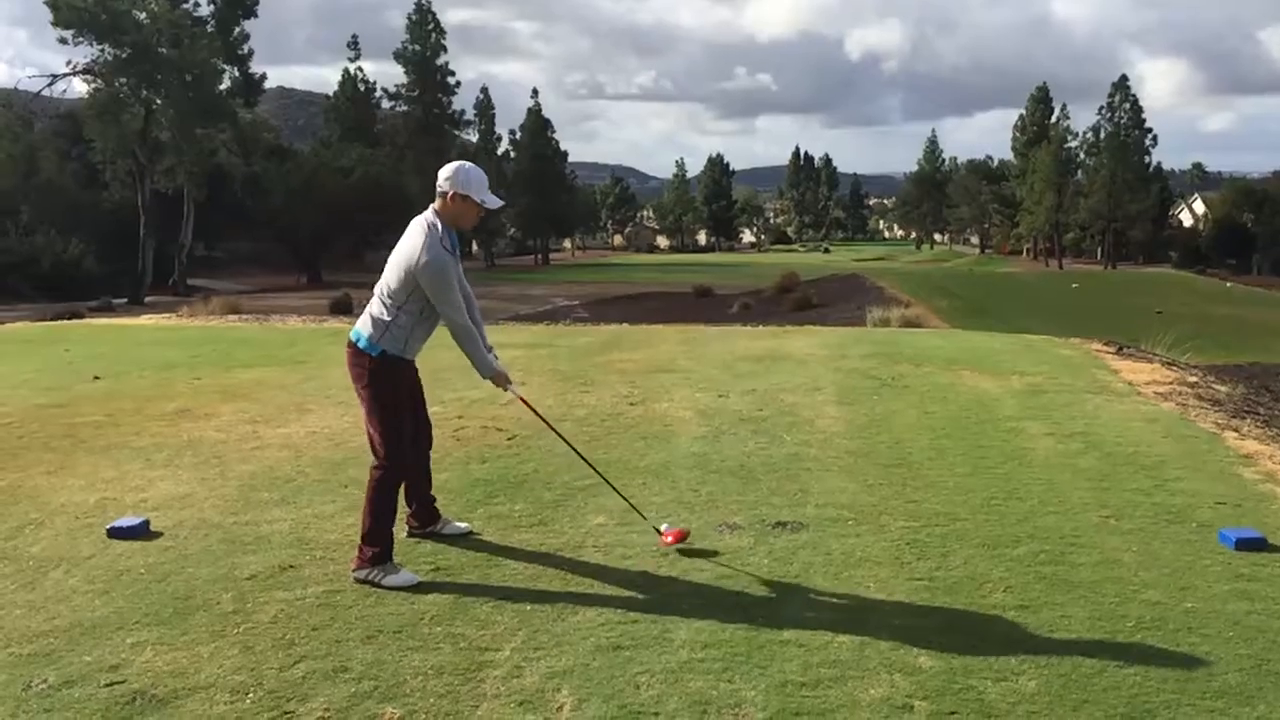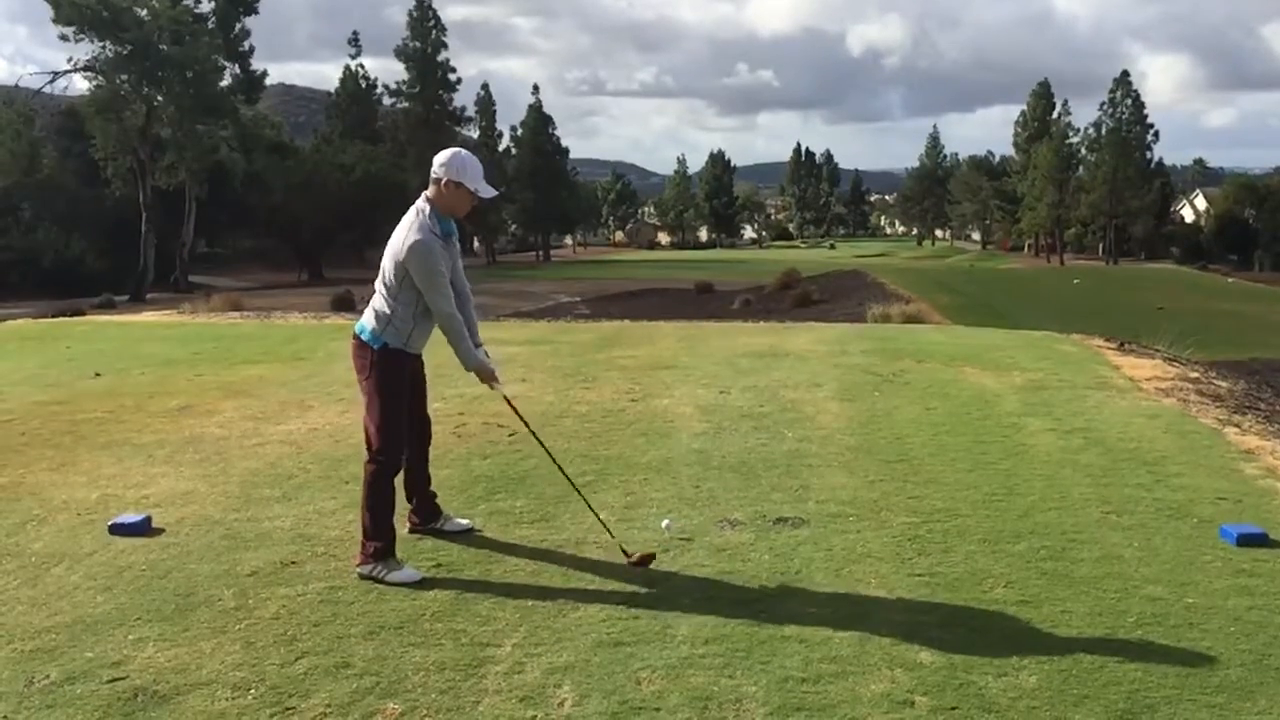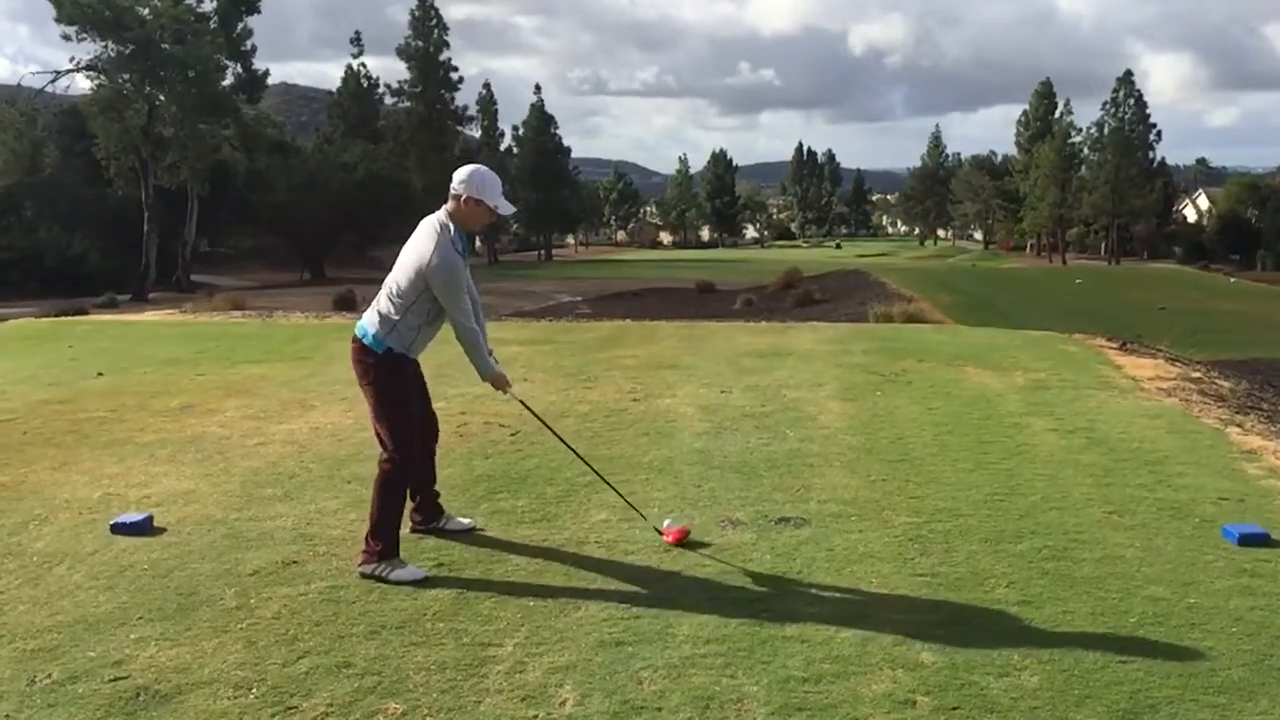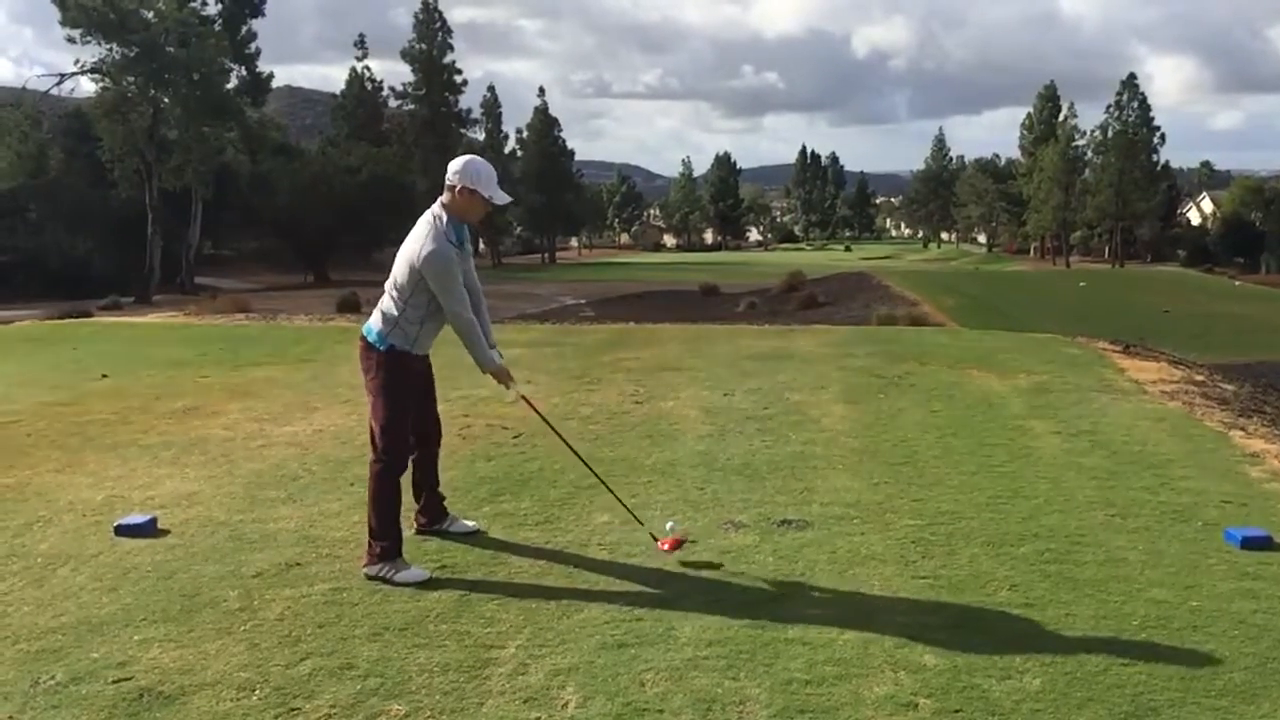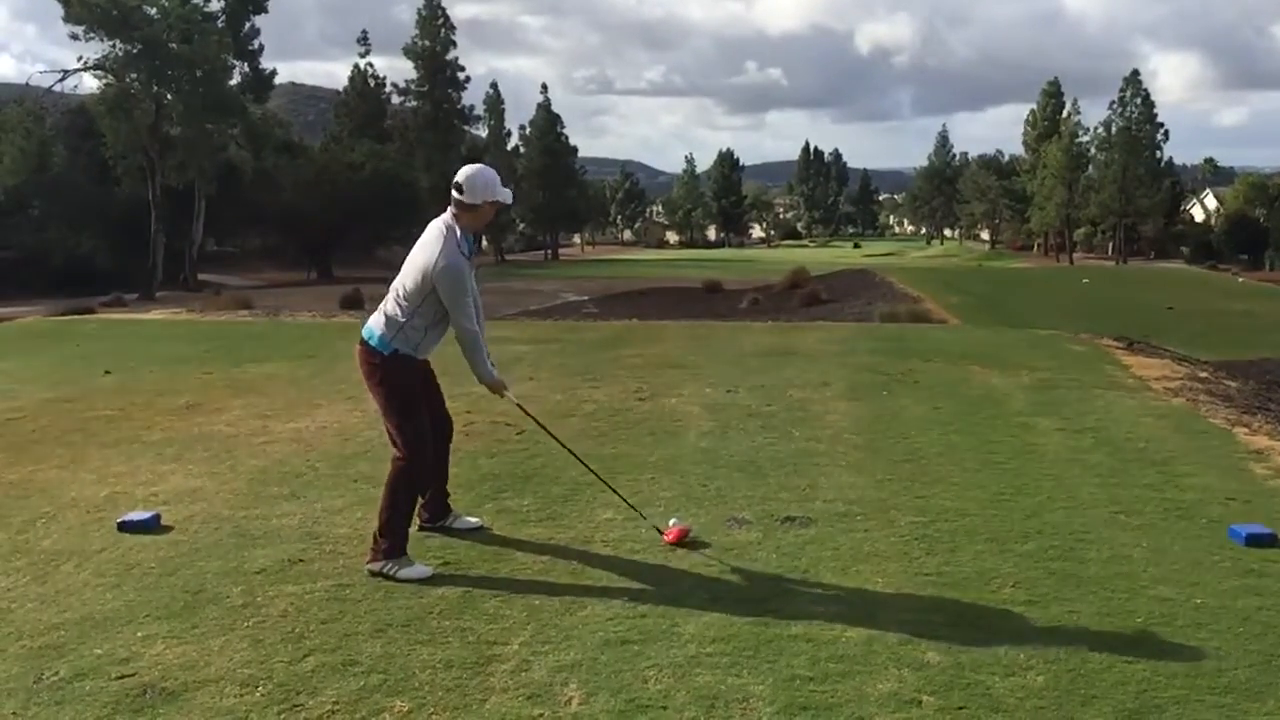
dt=0.7s
person 1, frame 1
left shoulder: (437, 230)
right shoulder: (431, 253)
left elbow: (464, 297)
right elbow: (457, 320)
left wrist: (488, 353)
right wrist: (488, 369)
left hip: (395, 353)
right hip: (377, 356)
left knee: (418, 439)
right knee: (393, 455)
left ankle: (423, 517)
right ankle: (371, 559)
person 1, frame 2
left shoulder: (442, 225)
right shoulder: (420, 239)
left elbow: (461, 291)
right elbow: (444, 311)
left wrist: (478, 348)
right wrist: (474, 363)
left hip: (404, 348)
right hip: (382, 349)
left knee: (417, 435)
right knee: (387, 449)
left ankle: (424, 514)
right ankle: (375, 555)
person 1, frame 3
left shoulder: (442, 228)
right shoulder: (442, 256)
left elbow: (470, 298)
right elbow: (463, 323)
left wrist: (489, 357)
right wrist: (489, 372)
left hip: (396, 349)
right hip: (379, 353)
left knee: (424, 432)
right knee: (401, 450)
left ankle: (427, 513)
right ankle: (377, 554)
person 1, frame 4
left shoulder: (454, 228)
right shoulder: (435, 248)
left elbow: (473, 292)
right elbow: (459, 314)
left wrist: (491, 349)
right wrist: (489, 363)
left hip: (411, 350)
right hip: (388, 351)
left knee: (427, 435)
right knee: (391, 450)
left ankle: (431, 514)
right ankle: (381, 555)
person 1, frame 5
left shoulder: (450, 229)
right shoulder: (449, 260)
left elbow: (472, 301)
right elbow: (465, 327)
left wrist: (486, 360)
right wrist: (486, 375)
left hip: (405, 351)
right hip: (387, 355)
left knee: (439, 430)
right knee: (414, 449)
left ankle: (435, 510)
right ankle: (386, 552)
